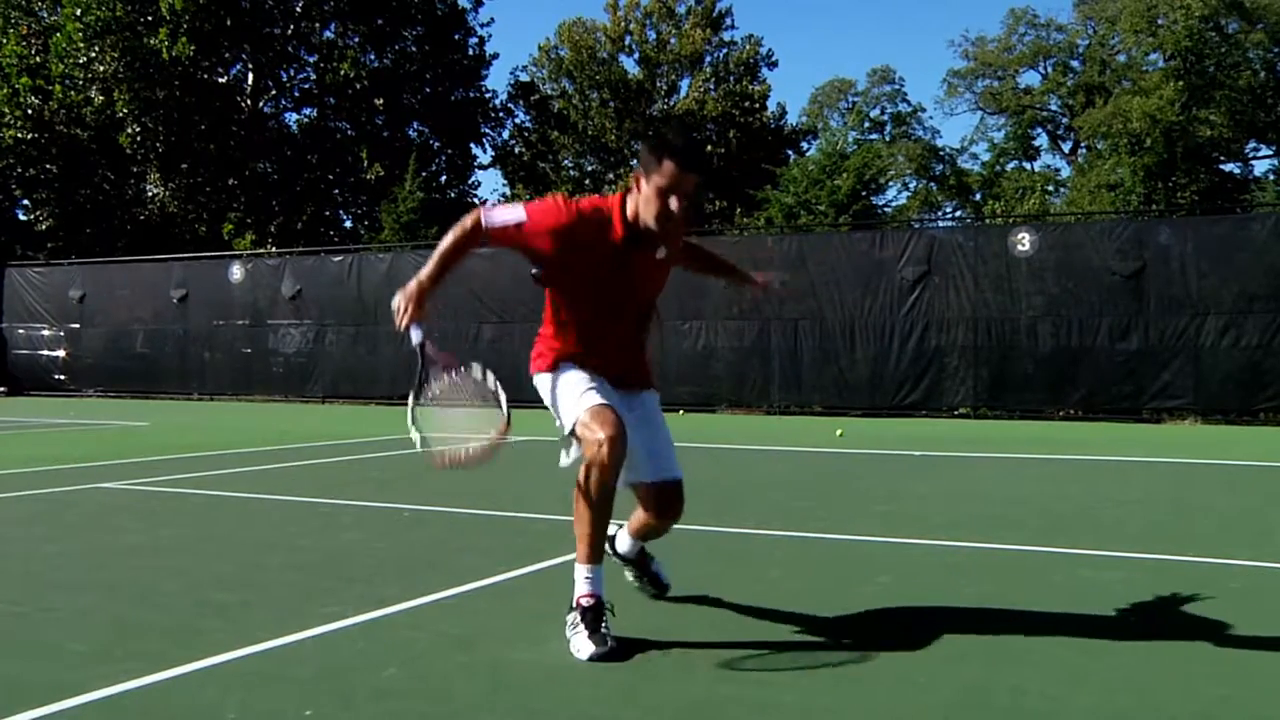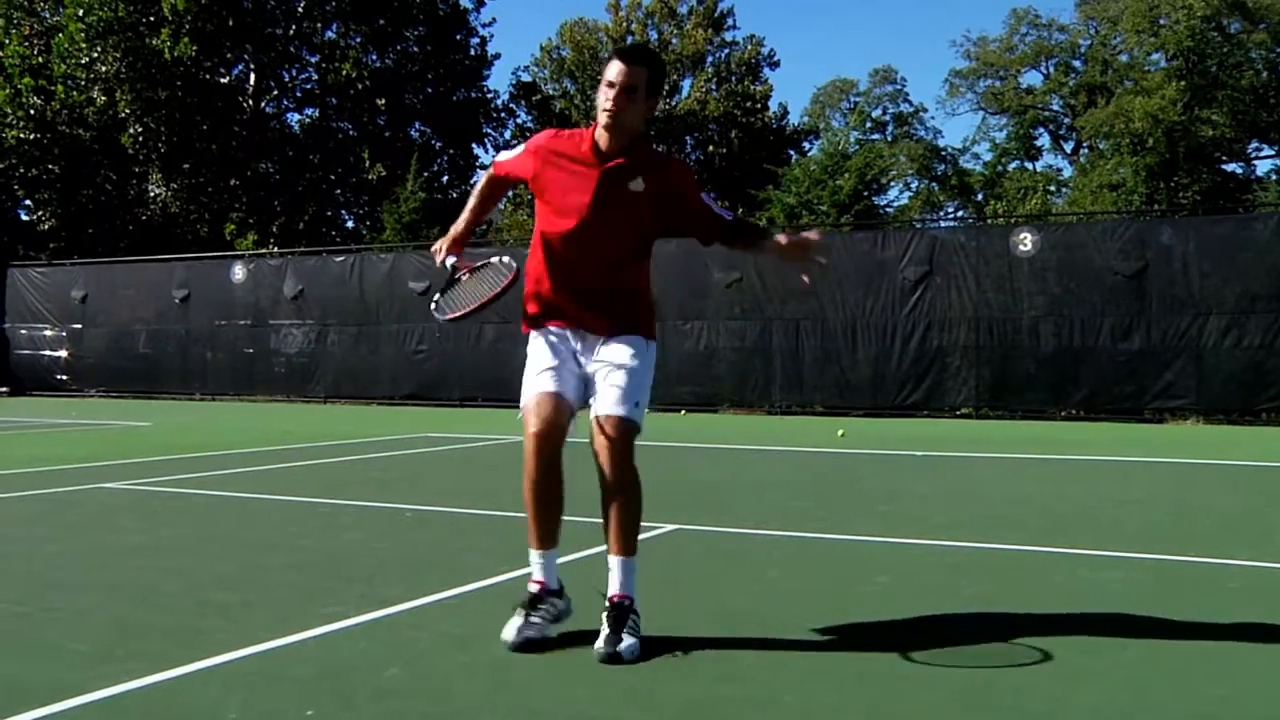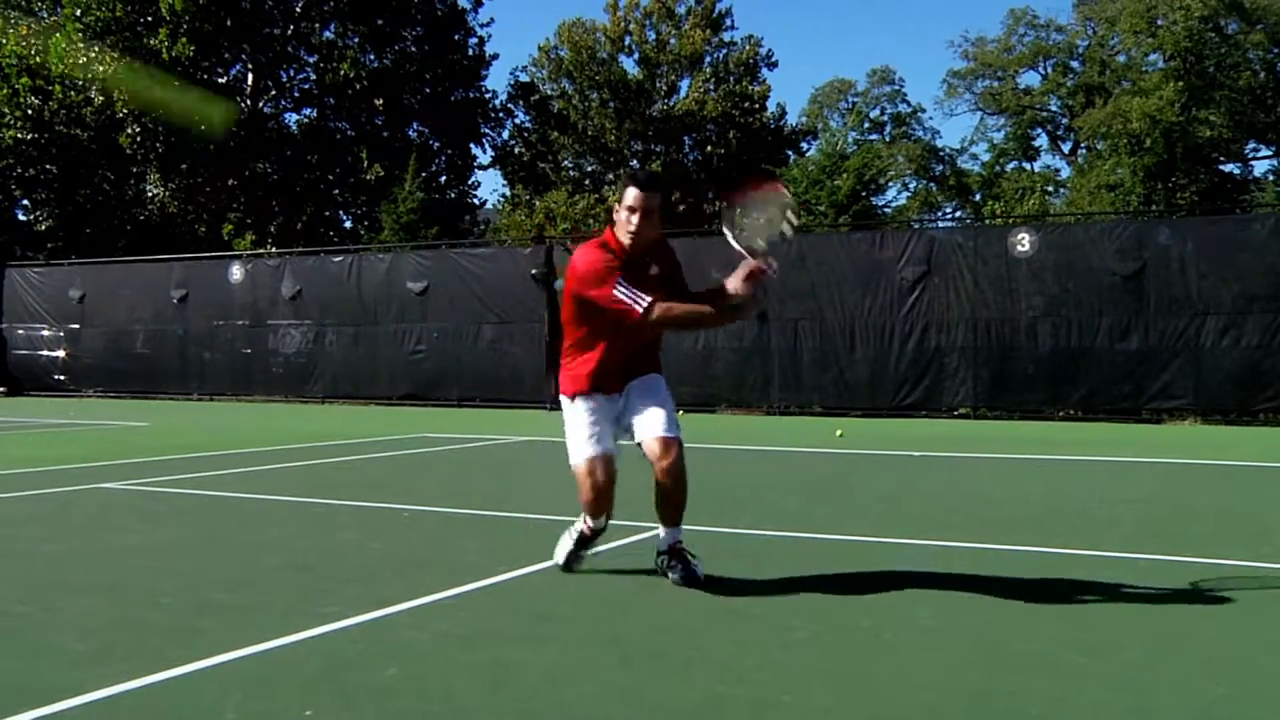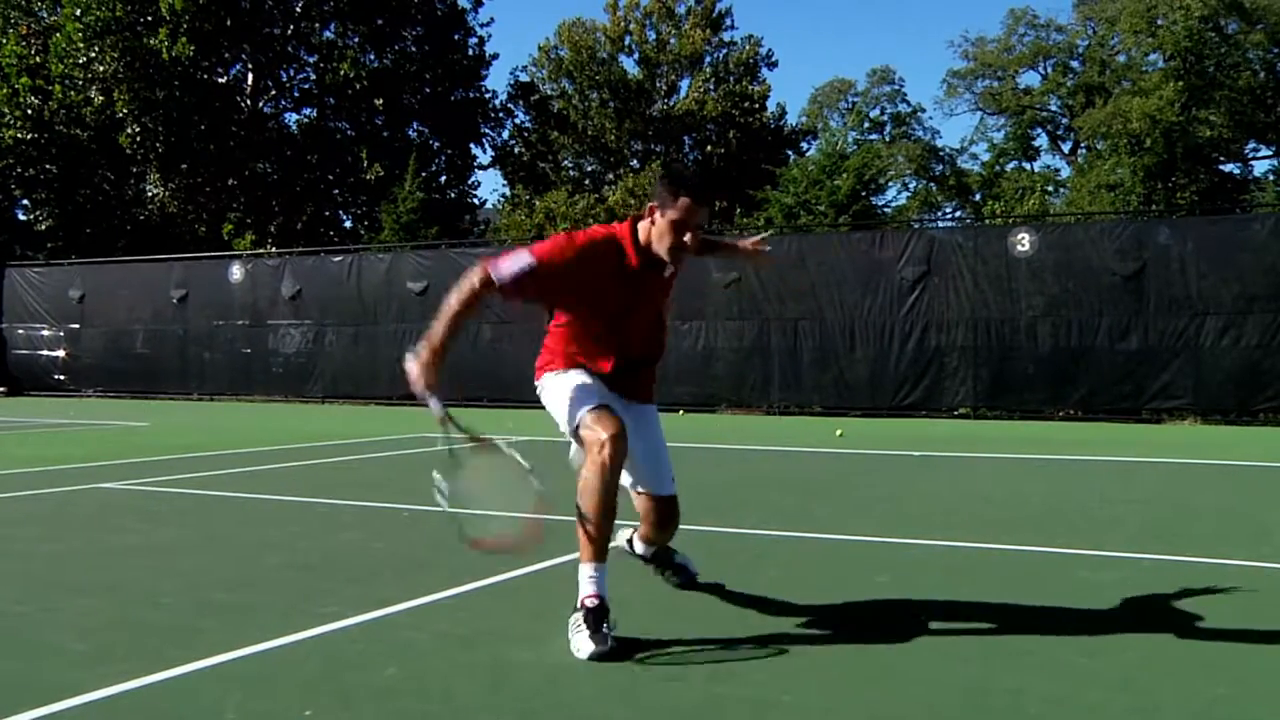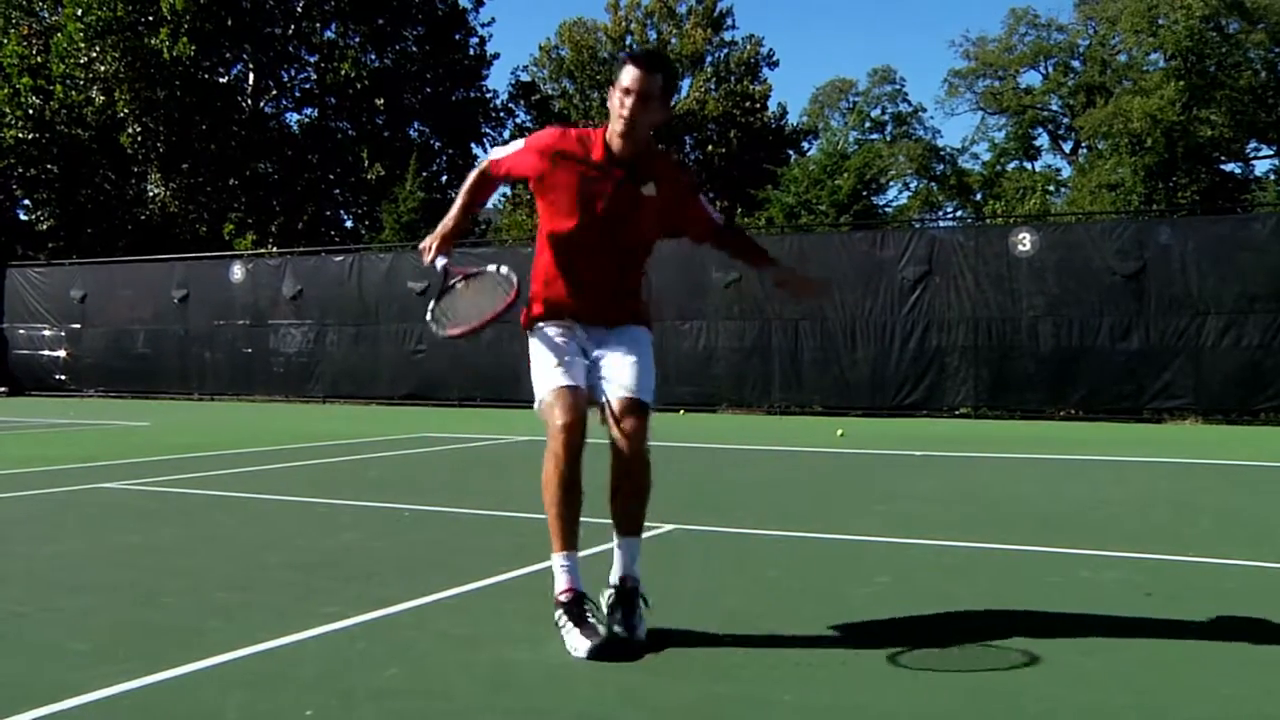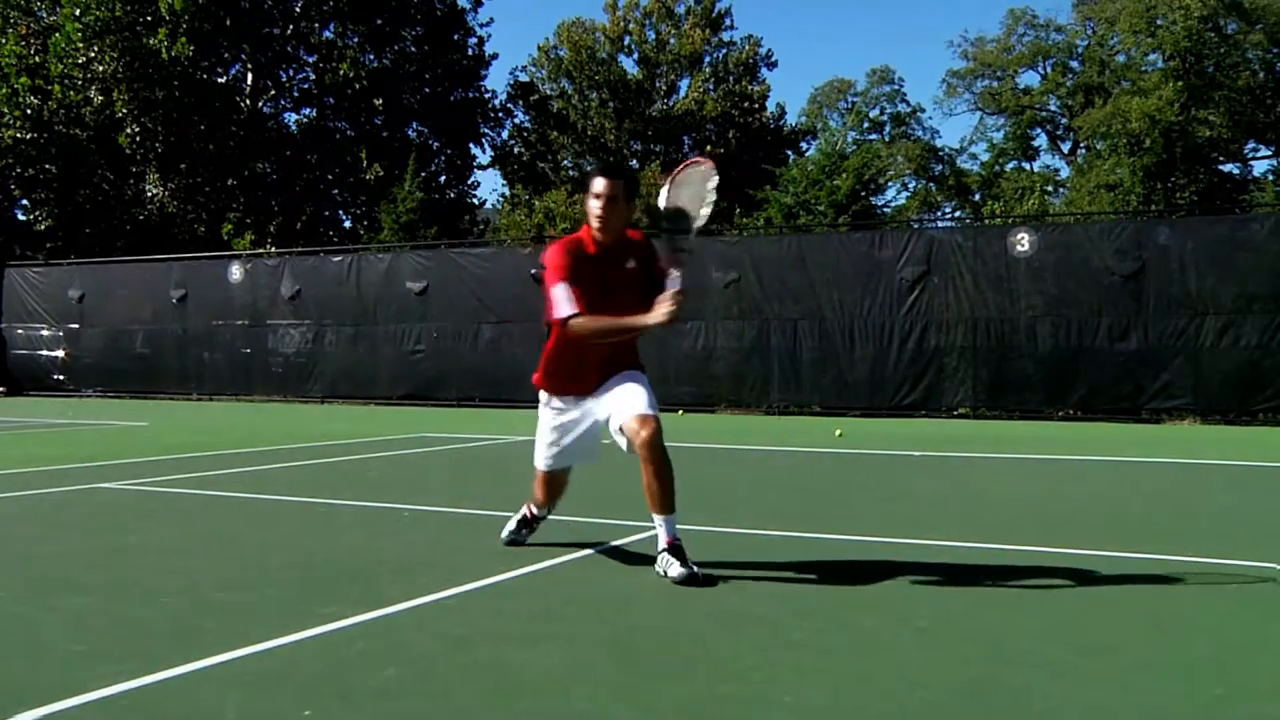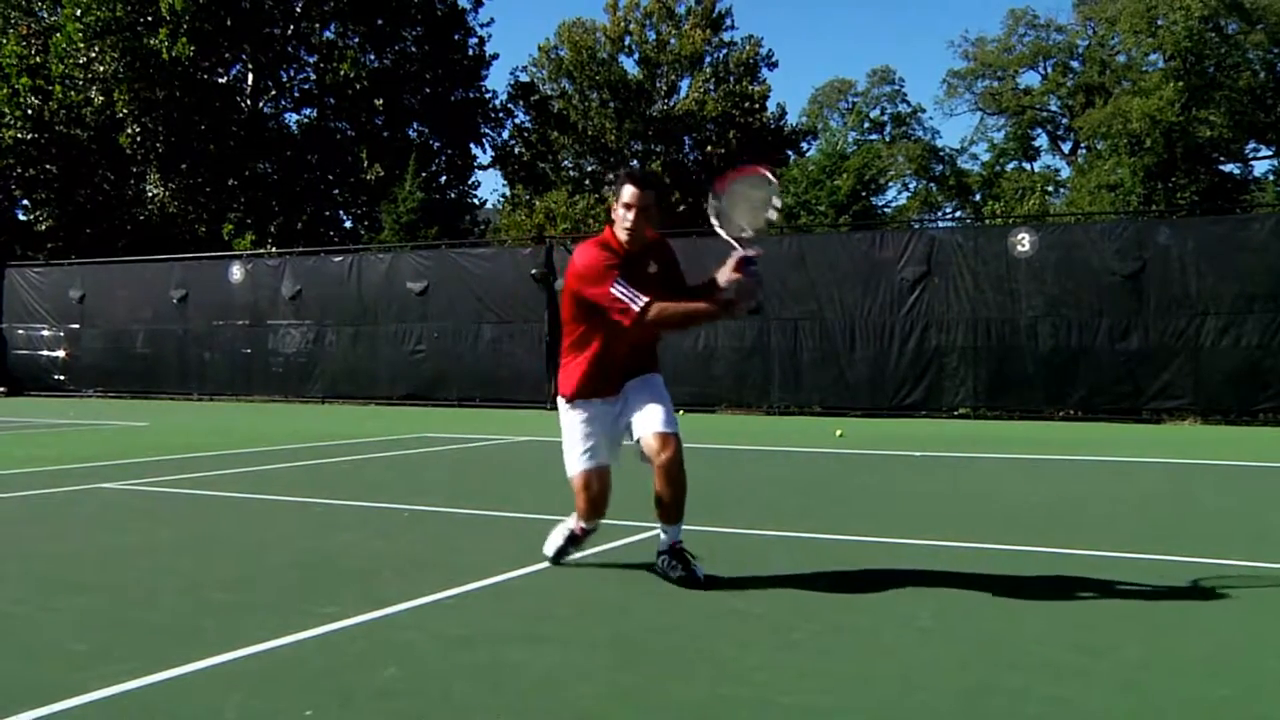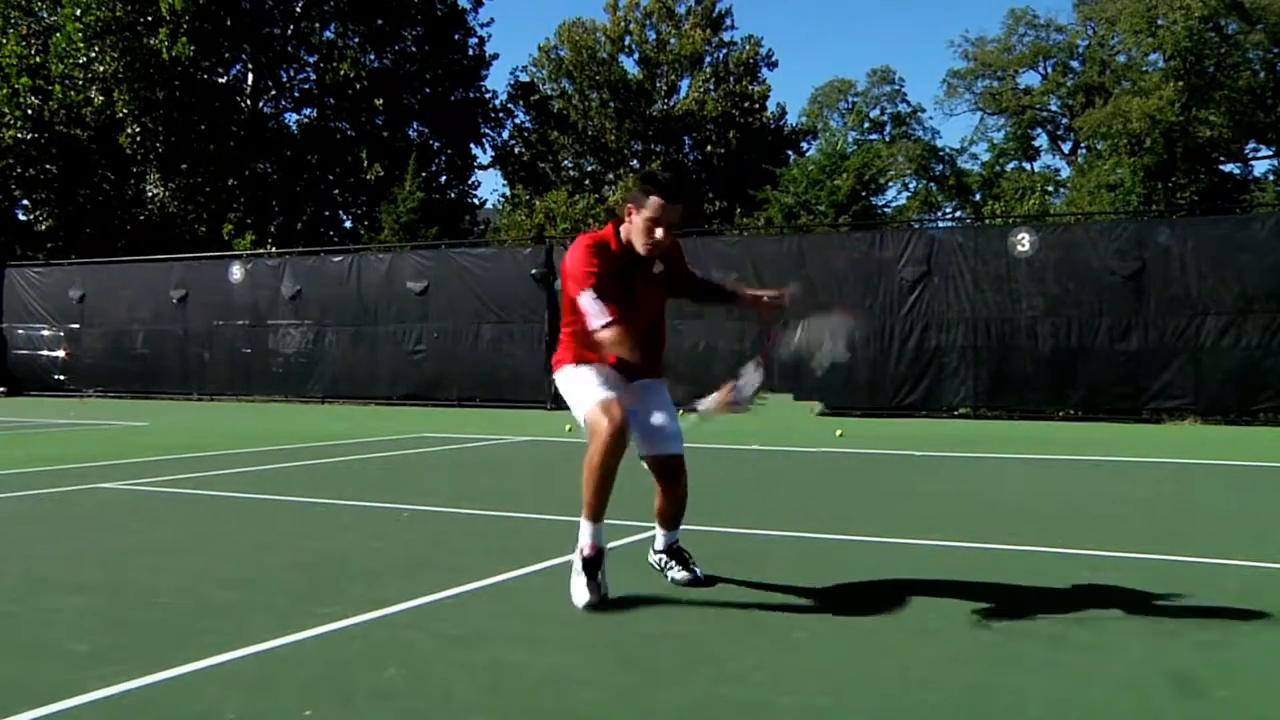
dt=0.3s
person 1, frame 1
left shoulder: (666, 229)
right shoulder: (570, 220)
right elbow: (476, 224)
left wrist: (741, 277)
right wrist: (421, 283)
left hip: (633, 379)
right hip: (569, 366)
left knee: (667, 507)
right knee: (607, 439)
left ankle: (627, 543)
right ankle: (585, 602)
person 1, frame 2
left shoulder: (666, 173)
right shoulder: (548, 149)
left elbow: (725, 227)
right elbow: (495, 173)
left wrist: (777, 241)
right wrist: (458, 233)
left hip: (622, 333)
right hip: (556, 325)
left knee: (613, 439)
right knee: (541, 427)
left ankle: (622, 600)
right ankle: (544, 589)
person 1, frame 3
left shoulder: (660, 251)
right shoulder: (592, 260)
left elbow: (692, 304)
right elbow: (655, 316)
left wrist: (729, 289)
right wrist: (724, 304)
left hip: (639, 376)
right hip: (587, 383)
left knee: (668, 456)
right knee: (597, 503)
left ankle: (670, 547)
right ankle: (589, 524)
person 1, frame 4
left shoulder: (666, 247)
right shoulder: (585, 250)
right elbow: (484, 276)
left wrist: (731, 248)
right wrist: (432, 346)
left hip: (633, 389)
right hip: (573, 375)
left knee: (663, 517)
right knee: (608, 437)
left ankle: (645, 543)
right ankle: (589, 604)
person 1, frame 5
left shoulder: (669, 178)
right shoulder: (555, 148)
left elbow: (720, 233)
right elbow: (488, 170)
left wrist: (777, 269)
right wrist: (449, 229)
left hip: (622, 324)
right hip: (557, 321)
left knee: (629, 428)
right knee: (565, 424)
left ankle: (626, 580)
right ankle: (569, 594)
person 1, frame 6
left shoulder: (641, 248)
right shoulder: (561, 255)
left elbow: (661, 301)
right elbow: (575, 327)
left wrist: (672, 286)
right wrist: (646, 321)
left hip: (619, 374)
right hip: (564, 386)
left knee: (647, 431)
right knee: (547, 491)
left ankle: (668, 545)
right ankle: (533, 510)
person 1, frame 7
left shoulder: (658, 250)
right shoulder: (591, 259)
left elbow: (685, 300)
right elbow: (652, 316)
left wrist: (721, 280)
right wrist: (725, 305)
left hip: (637, 377)
right hip: (586, 387)
left knee: (666, 451)
right knee: (593, 502)
left ankle: (671, 547)
right ankle: (582, 523)
person 1, frame 8
left shoulder: (665, 251)
right shoulder: (587, 254)
left elbow: (693, 287)
right elbow: (610, 336)
left wrist: (746, 297)
left hip: (645, 372)
right hip: (586, 366)
left knee: (671, 470)
right knee: (613, 424)
left ankle: (665, 546)
right ankle: (589, 549)
